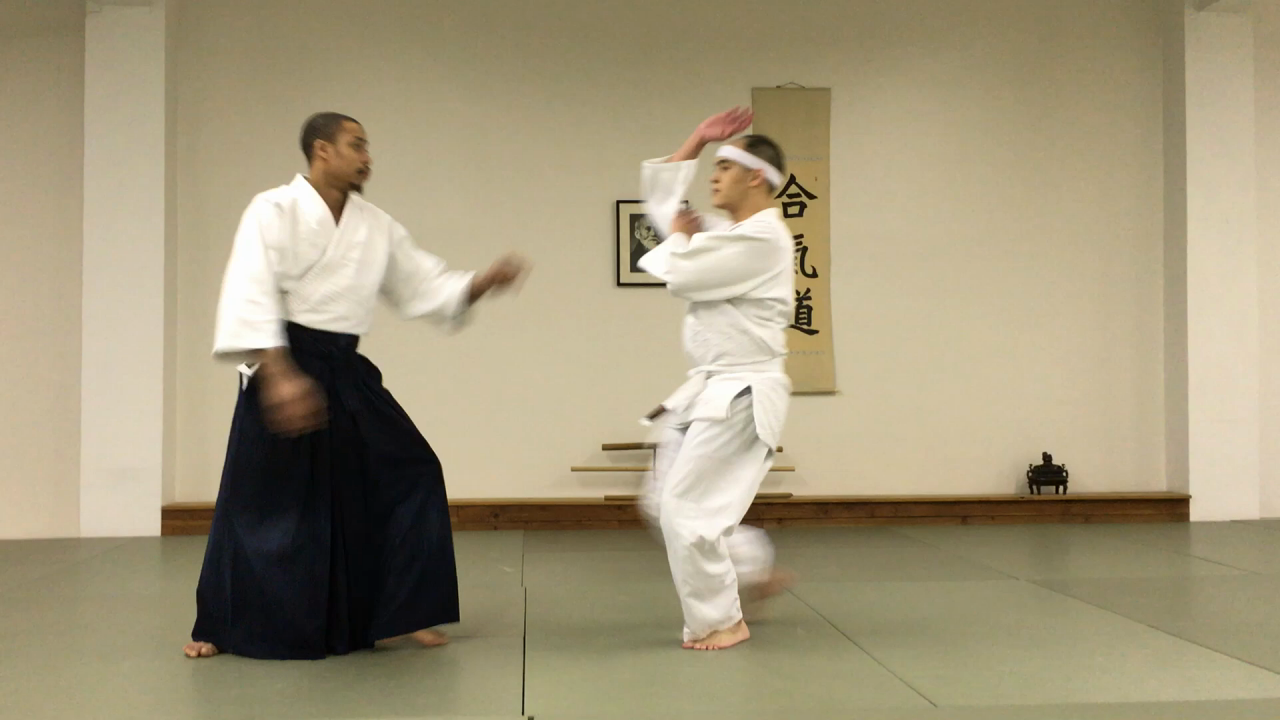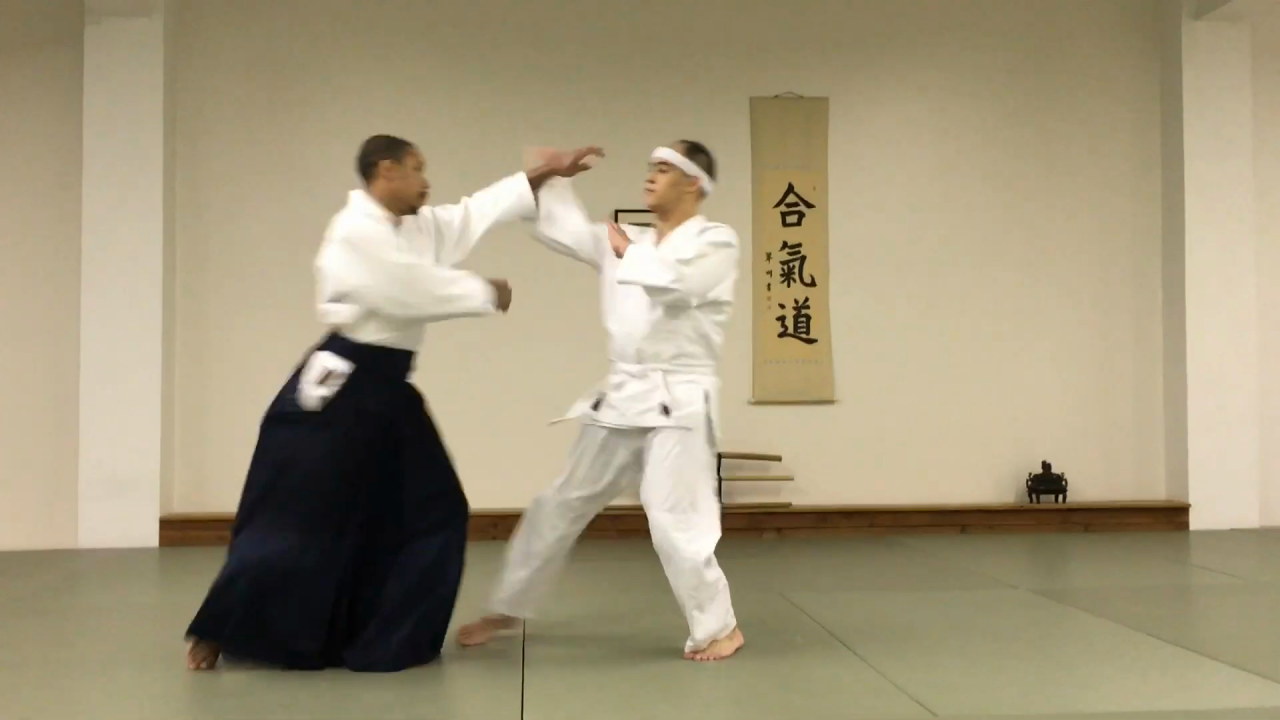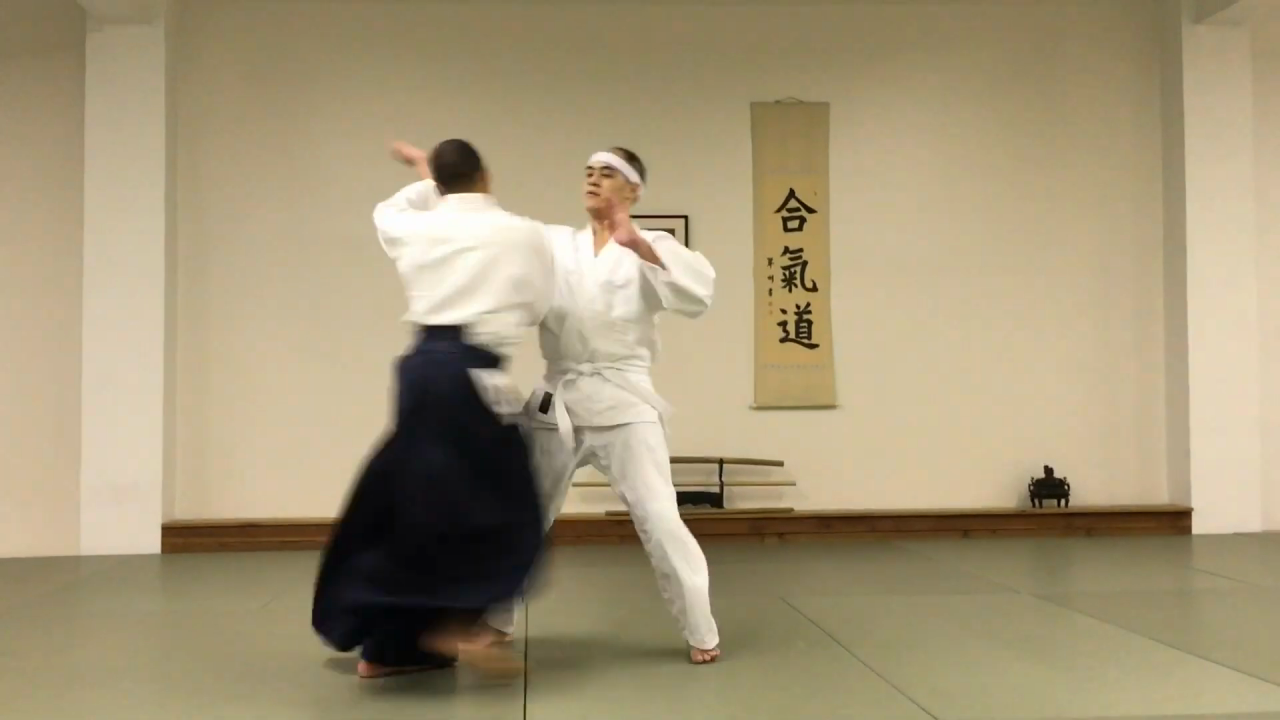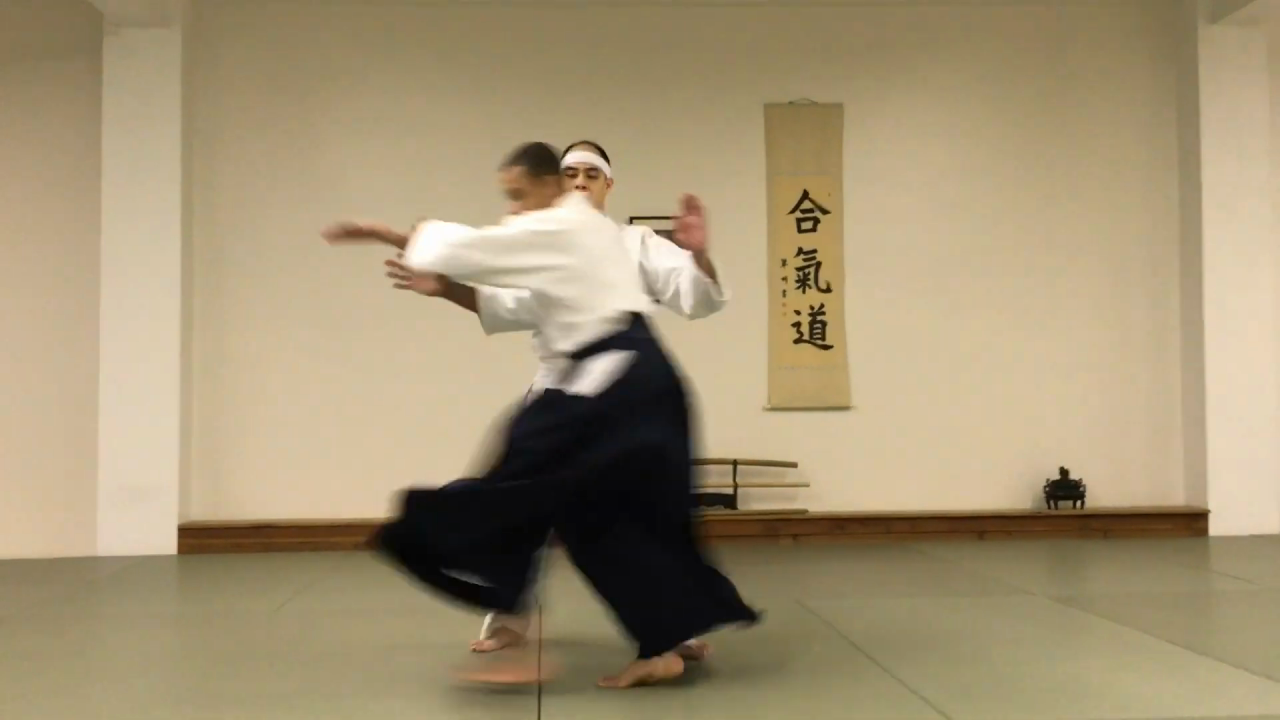
dt=0.2s
person 1, frame 1
left shoulder: (378, 226)
right shoulder: (274, 210)
left elbow: (420, 286)
right elbow: (247, 294)
left wrist: (479, 284)
right wrist: (277, 374)
left hip: (344, 370)
right hip: (285, 366)
left knee: (405, 478)
right knee: (261, 502)
left ankle: (394, 616)
right ankle: (225, 626)
person 1, frame 2
left shoulder: (414, 225)
right shoulder: (355, 230)
left elbow: (469, 212)
right elbow: (419, 289)
left wrist: (542, 175)
right wrist: (489, 290)
left hip: (382, 385)
right hip: (338, 384)
left knee: (429, 512)
right knee: (287, 517)
left ankle: (383, 642)
right ankle: (220, 630)
person 1, frame 3
left shoulder: (416, 226)
right shoulder: (525, 235)
left elbow: (393, 215)
right elbow: (537, 304)
left wrist: (428, 171)
left hip: (425, 375)
right hip: (472, 380)
left knee: (409, 502)
right knee: (494, 514)
left ankle: (385, 648)
right ankle: (448, 623)
person 1, frame 4
left shoulder: (555, 229)
right shoulder: (585, 227)
left elbow: (459, 252)
left wrist: (385, 234)
left hip: (615, 379)
right hip: (640, 377)
left knee: (522, 485)
right knee: (607, 516)
right ankle: (664, 646)
person 2, frame 1
left shoulder: (763, 237)
right shoulder: (725, 227)
left elbow: (681, 272)
right elbow: (662, 196)
left wrist: (682, 238)
right wrist: (697, 139)
left hip: (739, 397)
right hip: (712, 390)
left knee: (681, 508)
right knee: (668, 496)
left ankle: (718, 620)
right ankle: (757, 570)
person 2, frame 2
left shoulder: (716, 242)
right shoulder: (623, 238)
left elbow: (670, 282)
right elbow: (555, 224)
left wrist: (629, 251)
right wrist: (555, 176)
left hip: (678, 400)
right hip: (620, 397)
left knee: (675, 521)
right knee: (562, 505)
left ankle: (718, 628)
right ankle: (505, 609)
person 2, frame 3
left shoulder: (655, 245)
right shoulder: (550, 245)
left elbow: (694, 295)
left wrist: (642, 248)
left hip: (624, 402)
right hip: (556, 402)
left knee: (657, 517)
left ankle: (700, 631)
right ankle: (491, 620)
person 2, frame 4
left shoulder: (638, 244)
left elbow: (697, 299)
right elbow: (504, 308)
left wrist: (698, 254)
right wrist: (452, 291)
right ankle: (507, 620)
